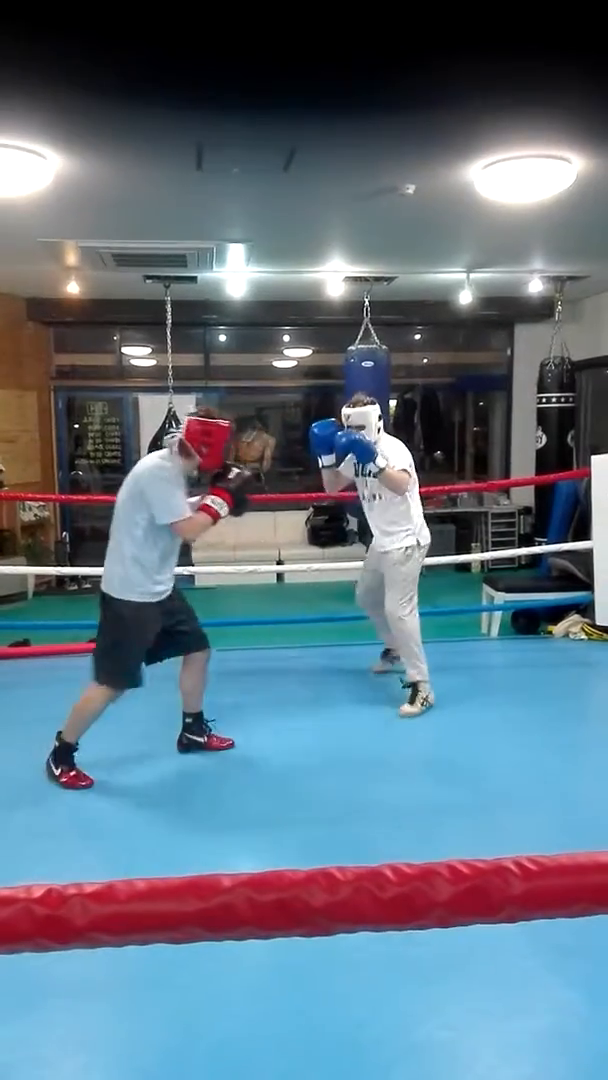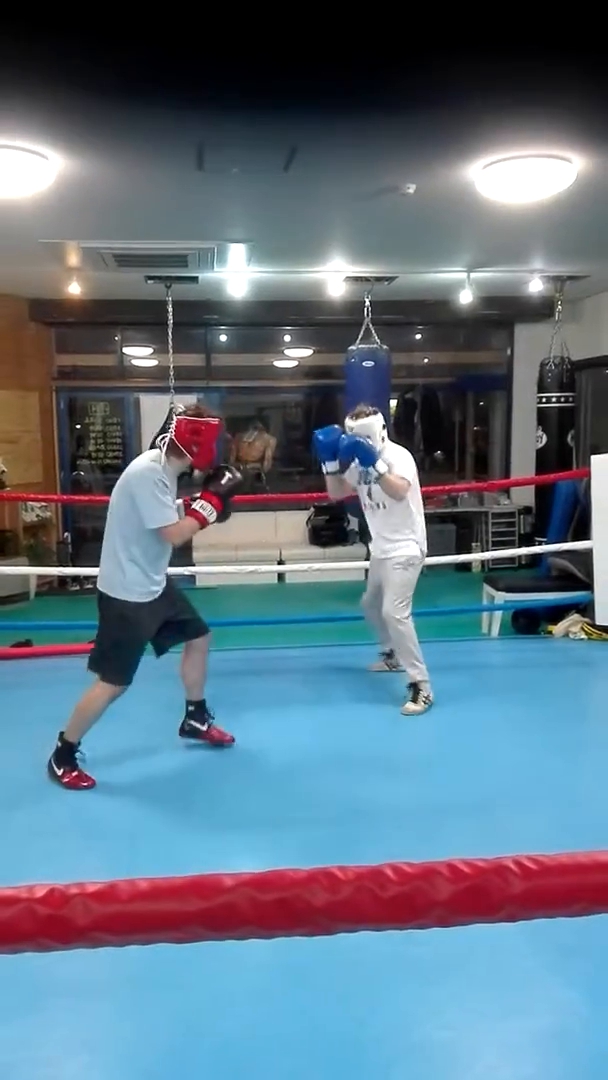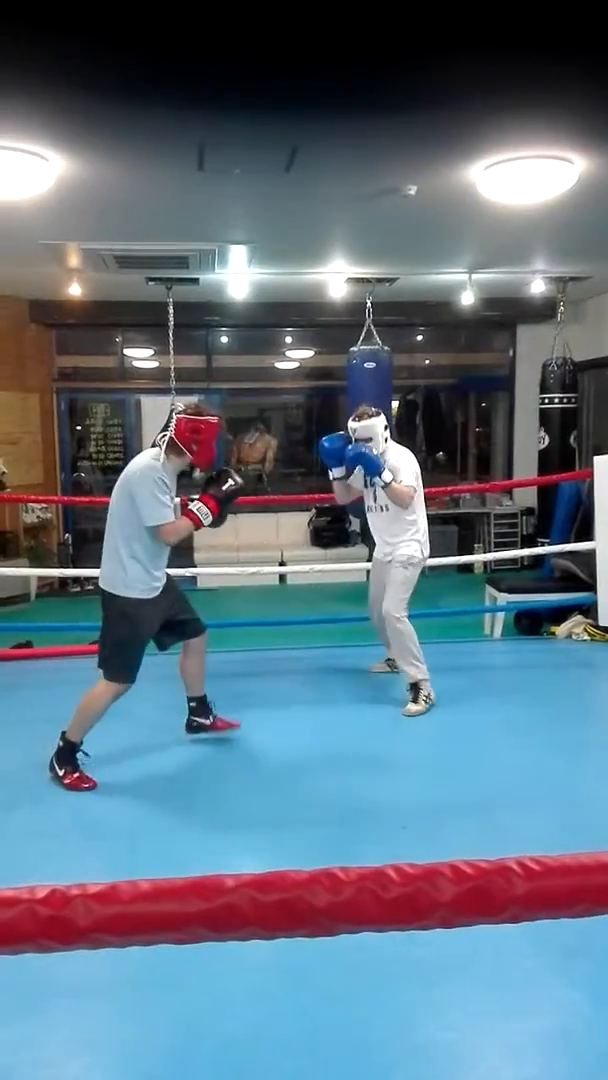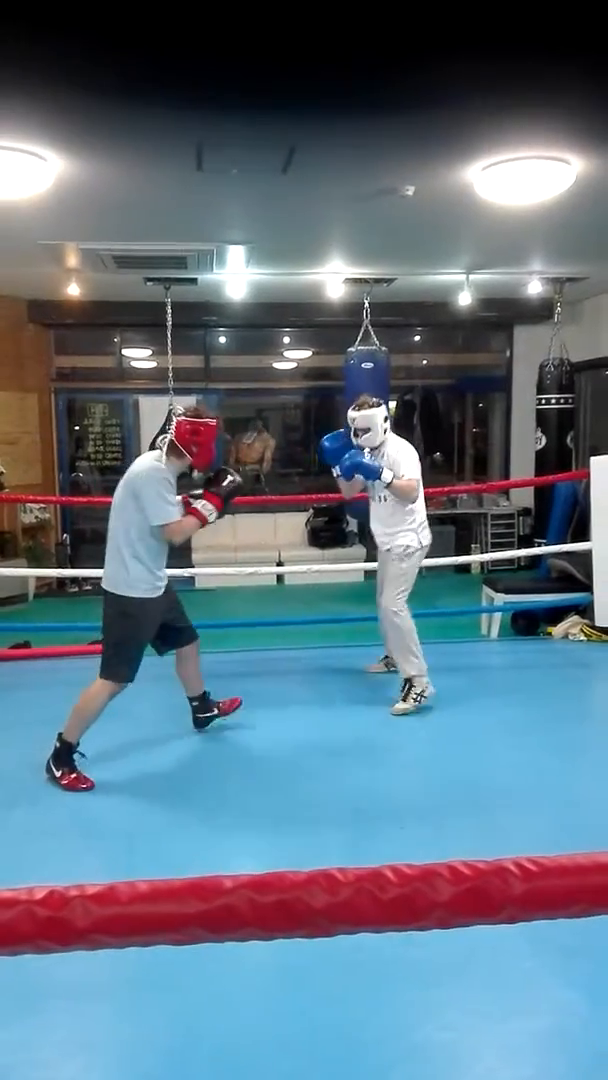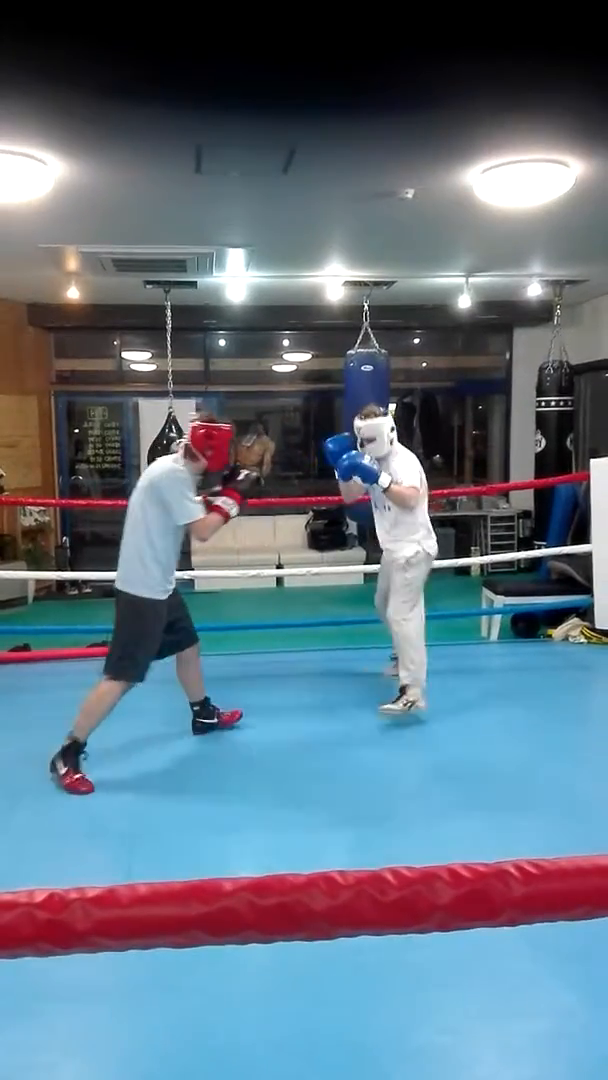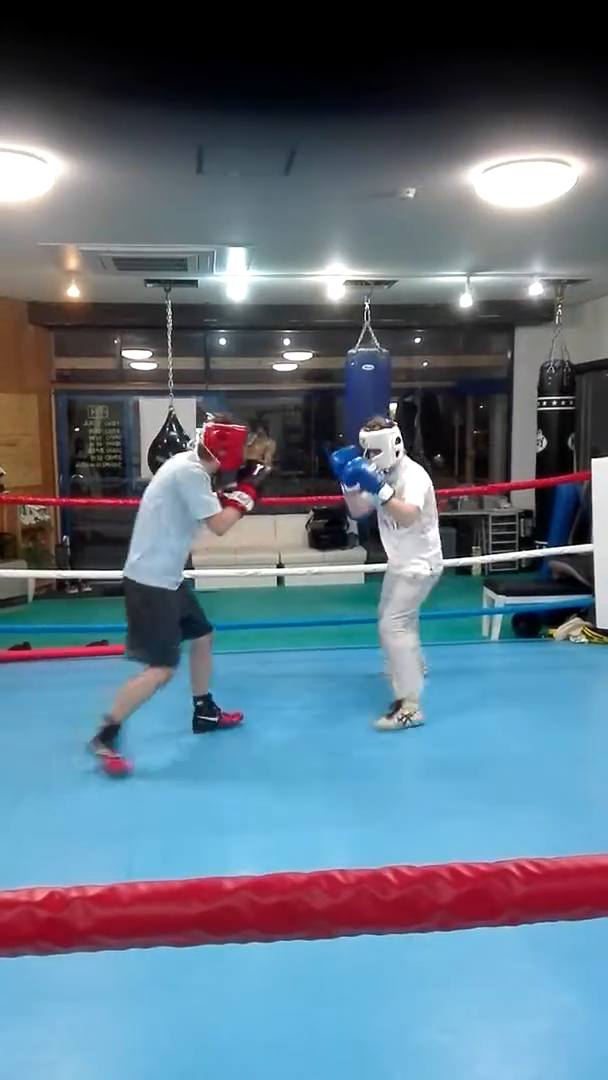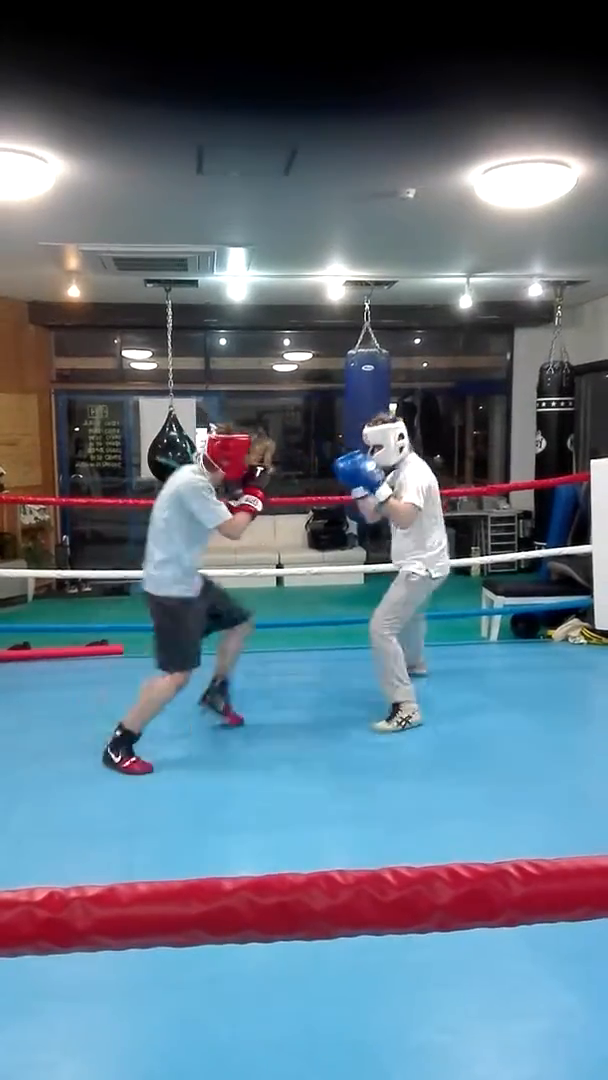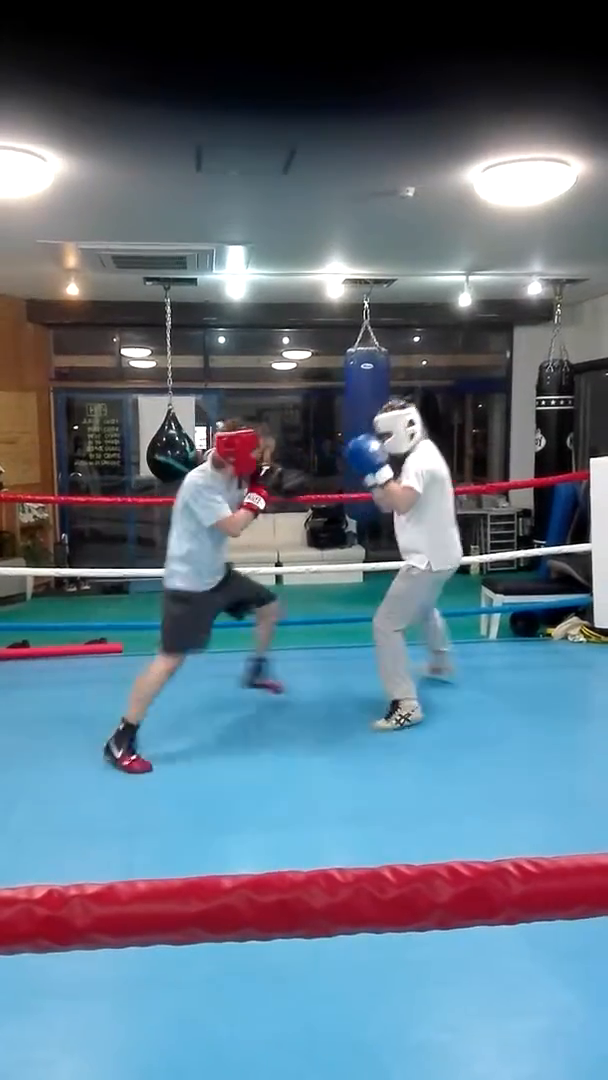
dt=0.1s
person 1, frame 1
left shoulder: (170, 468)
right shoulder: (157, 471)
left elbow: (182, 517)
right elbow: (187, 530)
left wrist: (218, 496)
right wrist: (222, 496)
left hip: (159, 586)
right hip: (129, 593)
left knee: (198, 651)
right knee: (112, 684)
left ankle: (193, 730)
right ankle: (61, 755)
person 1, frame 2
left shoulder: (163, 467)
right shoulder: (148, 472)
left elbow: (170, 518)
right elbow: (173, 535)
left wrist: (208, 497)
right wrist: (212, 500)
left hip: (154, 583)
right hip: (127, 592)
left knee: (198, 638)
right knee: (112, 682)
left ankle: (196, 719)
right ankle: (62, 756)
person 1, frame 3
left shoulder: (163, 465)
right shoulder: (148, 471)
right elbow: (168, 534)
left wrist: (206, 501)
right wrist: (210, 503)
left hip: (153, 581)
right hip: (129, 590)
left knee: (195, 638)
right knee: (117, 680)
left ankle: (199, 713)
right ankle: (64, 756)
person 1, frame 4
left shoulder: (161, 466)
right shoulder: (153, 471)
left elbow: (172, 513)
right elbow: (175, 532)
left wrist: (198, 501)
right wrist: (211, 503)
left hip: (151, 584)
right hip: (130, 590)
left knee: (187, 644)
right knee: (114, 679)
left ankle: (203, 708)
right ankle: (61, 758)
person 1, frame 5
left shoulder: (175, 469)
right shoulder: (172, 474)
left elbow: (187, 516)
right elbow: (201, 531)
left wrist: (219, 496)
right wrist: (232, 497)
left hip: (160, 586)
right hip: (142, 590)
left knee: (189, 649)
right knee: (121, 678)
left ankle: (204, 715)
right ankle: (68, 756)
person 1, frame 6
left shoulder: (189, 466)
right shoulder: (188, 471)
left elbow: (212, 509)
right elbow: (220, 525)
left wrist: (236, 488)
right wrist: (248, 490)
left hip: (167, 576)
right hip: (151, 580)
left knee: (202, 639)
right knee: (161, 668)
left ankle: (205, 712)
right ankle: (107, 734)
person 1, frame 7
left shoulder: (196, 477)
right shoulder: (192, 484)
left elbow: (219, 517)
right elbow: (232, 530)
left wrist: (245, 492)
right wrist: (255, 494)
left hip: (189, 581)
right hip: (169, 589)
left knee: (240, 624)
right knee: (178, 674)
left ankle: (217, 693)
right ankle: (119, 745)
person 1, frame 8
left shoulder: (227, 474)
right shoulder: (199, 481)
right elbow: (233, 526)
right wrist: (260, 492)
left hip: (215, 573)
right hip: (189, 581)
left knee: (268, 607)
right knee: (172, 658)
left ankle: (256, 669)
right ankle: (122, 739)
person 2, frame 1
left shoulder: (392, 447)
right shoulder: (356, 451)
left elbow: (402, 485)
right elbow: (332, 486)
left wrist: (373, 459)
right wrist: (325, 454)
left hip: (406, 542)
right hip: (382, 542)
left knee: (399, 610)
right knee: (367, 597)
left ankle: (420, 686)
right ankle: (394, 649)
person 2, frame 2
left shoulder: (397, 456)
right shoulder: (360, 459)
left elbow: (400, 492)
right elbow: (336, 493)
left wrist: (374, 465)
right wrist: (330, 460)
left hip: (405, 550)
right hip: (381, 549)
left knee: (395, 613)
right knee: (371, 606)
left ankle: (420, 686)
right ankle: (394, 654)
person 2, frame 3
left shoulder: (401, 457)
right shoulder: (366, 462)
left elbow: (406, 499)
right elbow: (343, 497)
left wrist: (379, 472)
right wrist: (336, 465)
left hip: (408, 550)
right hip: (384, 551)
left knee: (393, 612)
right knee: (378, 610)
left ankle: (421, 685)
right ankle: (396, 657)
person 2, frame 4
left shoulder: (400, 450)
right shoulder: (368, 453)
left elbow: (412, 492)
right elbow: (350, 491)
left wrist: (380, 475)
right wrist: (341, 465)
left hip: (408, 541)
right hip: (388, 541)
left knee: (392, 605)
right knee: (386, 603)
left ankle: (418, 682)
right ankle: (395, 656)
person 2, frame 5
left shoulder: (403, 461)
right shoulder: (373, 461)
left elbow: (411, 500)
right elbow: (350, 496)
left wrist: (379, 479)
right wrist: (343, 468)
left hip: (413, 549)
right hip: (393, 549)
left knee: (401, 612)
right knee: (385, 605)
left ankle: (412, 691)
right ankle: (407, 659)
person 2, frame 6
left shoulder: (412, 475)
right shoulder: (386, 474)
left elbow: (407, 517)
right elbow: (358, 511)
left wrist: (378, 488)
right wrist: (351, 481)
left hip: (419, 565)
right hip: (403, 563)
left knee: (393, 625)
right knee: (399, 612)
left ankle: (407, 705)
right ankle: (412, 665)
person 2, frame 7
left shoulder: (415, 473)
right shoulder: (392, 472)
left elbow: (405, 517)
right elbow: (372, 515)
left wrist: (378, 488)
right wrist: (358, 486)
left hip: (423, 567)
right hip: (415, 563)
left knee: (382, 627)
right knee: (407, 615)
left ankle: (406, 707)
right ankle: (414, 663)
person 2, frame 8
left shoulder: (420, 460)
right shoulder: (420, 457)
left elbow: (399, 504)
right elbow: (391, 503)
left wrist: (376, 469)
right wrist: (373, 470)
left hip: (426, 560)
right hip: (441, 556)
left knee: (386, 626)
right knee: (424, 612)
left ankle: (405, 706)
right ankle: (440, 662)
